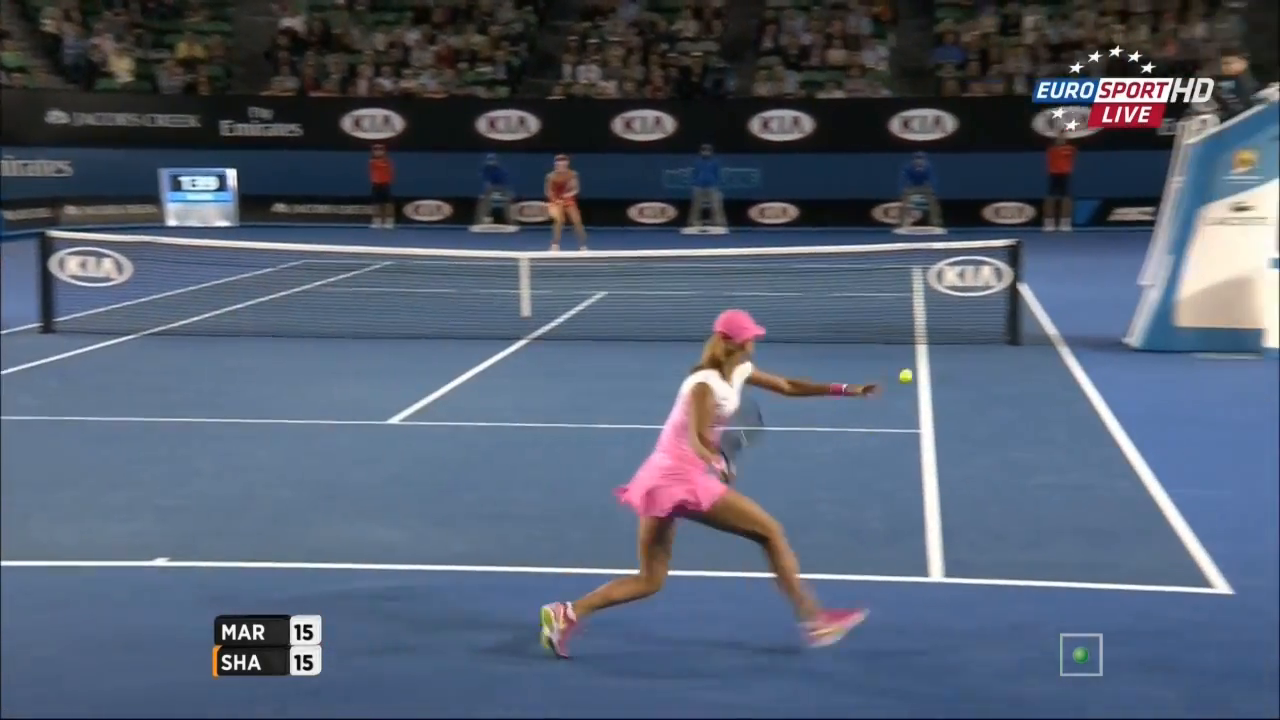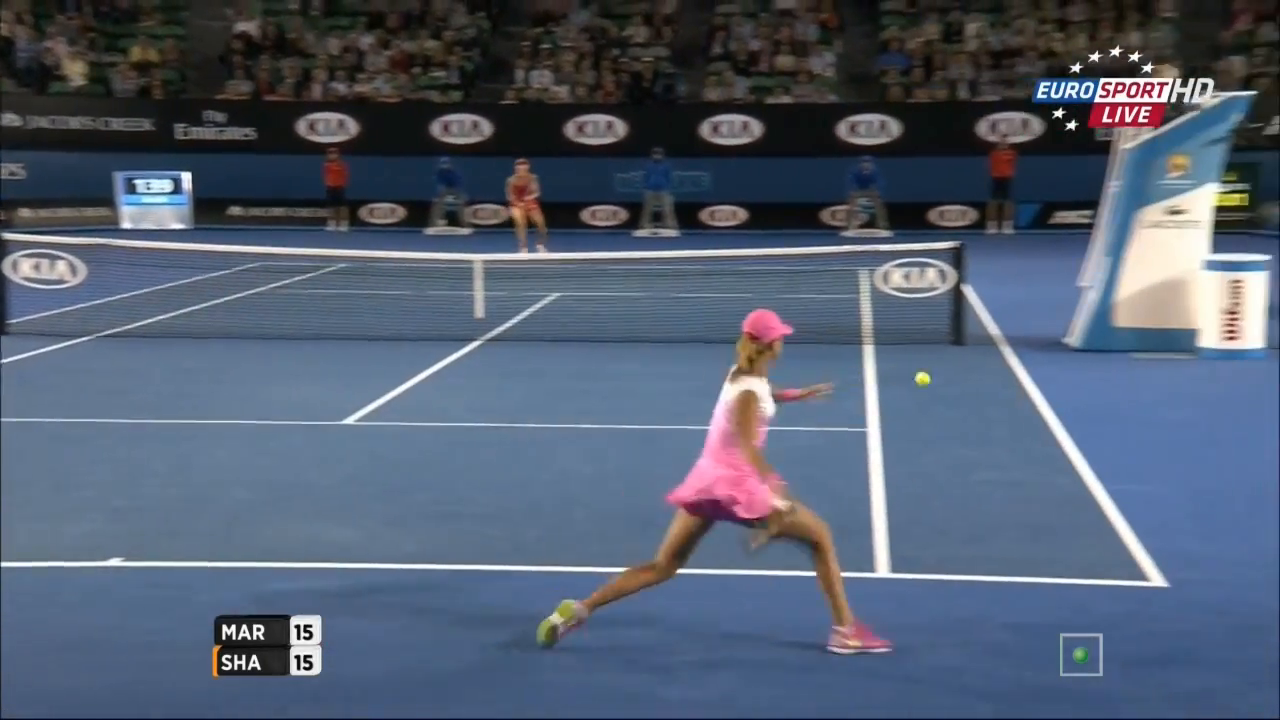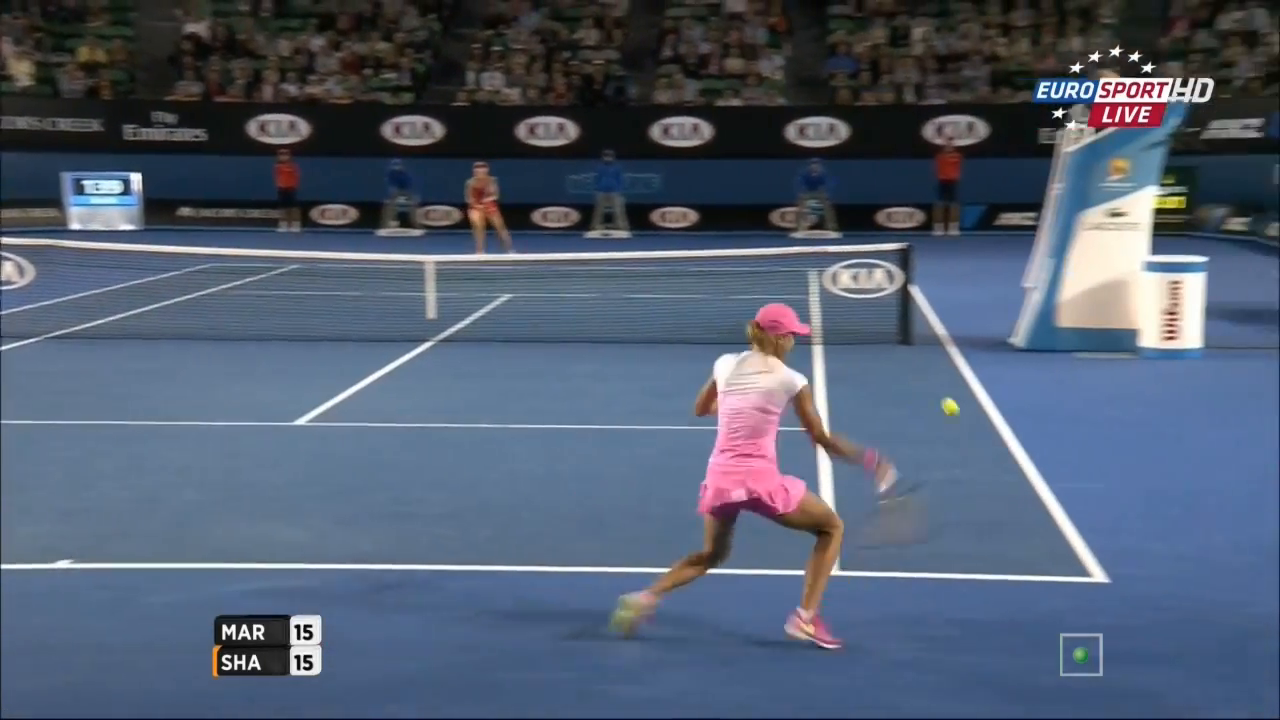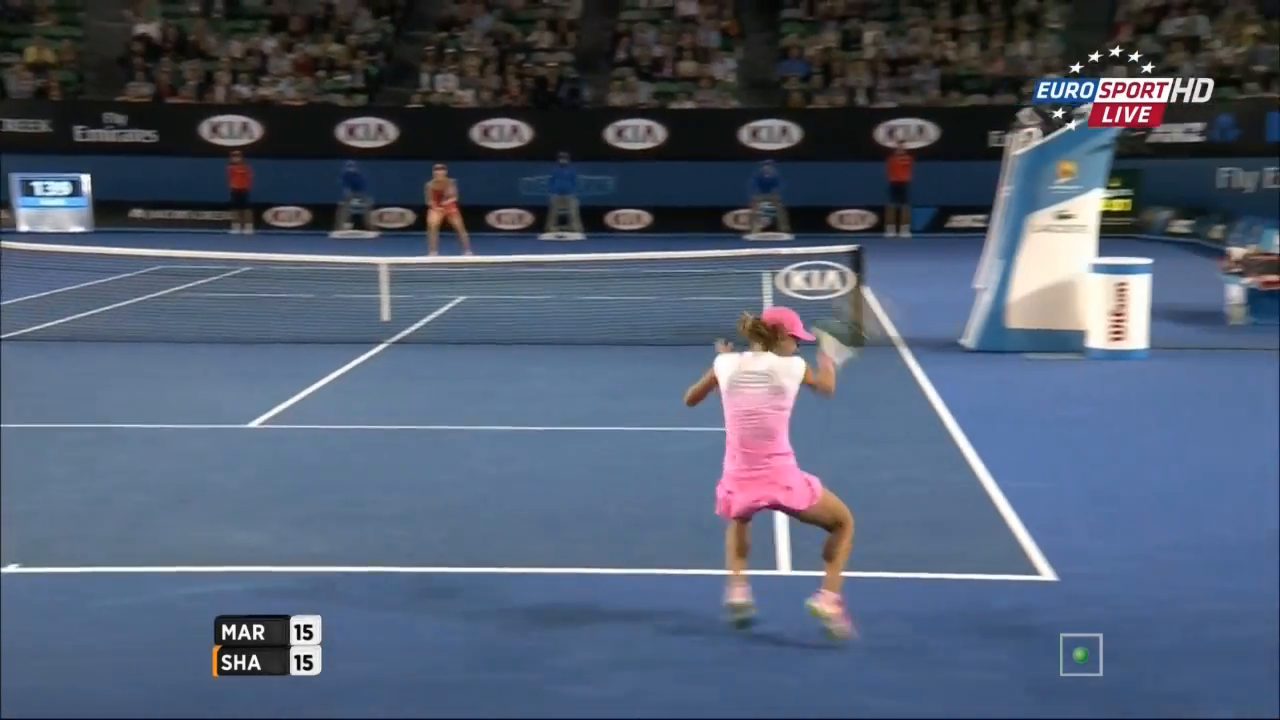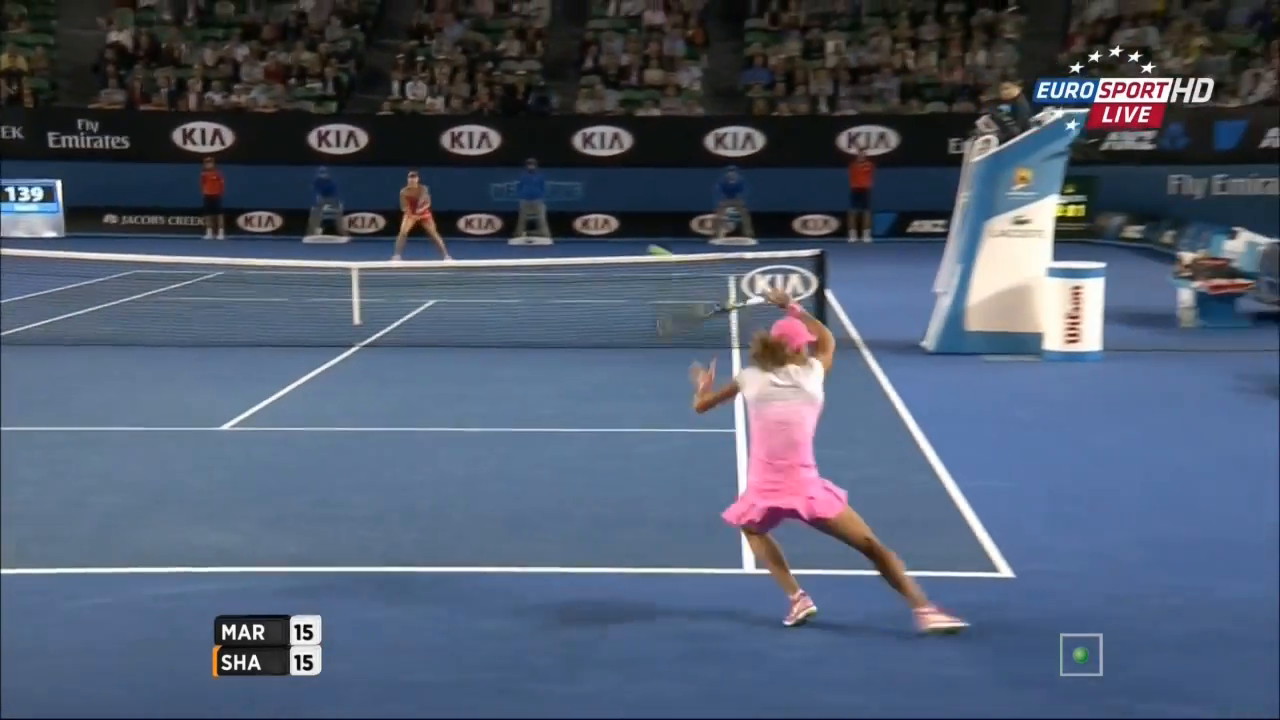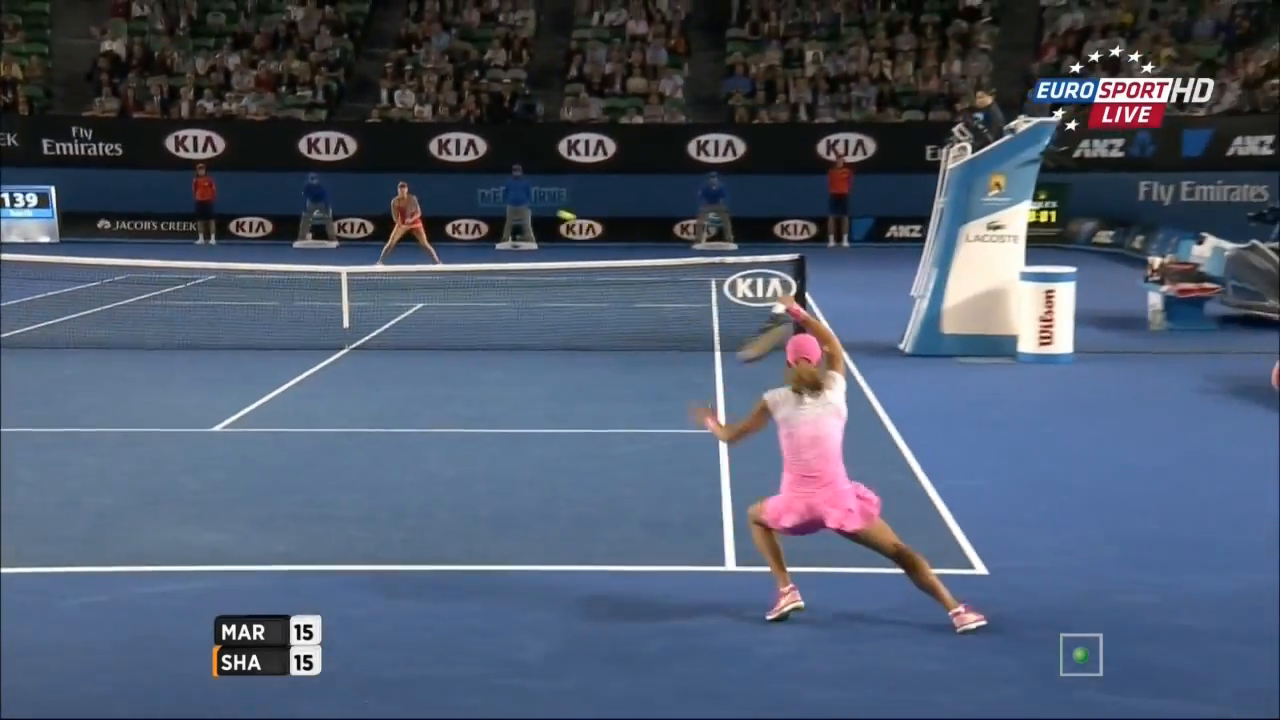
dt=0.1s
person 1, frame 1
left shoulder: (736, 372)
right shoulder: (704, 383)
left elbow: (788, 385)
right elbow: (698, 438)
left wrist: (846, 389)
right wrist: (718, 463)
left hip: (662, 480)
right hip: (674, 479)
left knee: (649, 581)
right knee: (772, 533)
left ankle: (567, 614)
right ankle: (814, 619)
person 1, frame 2
left shoulder: (744, 376)
right shoulder: (749, 389)
right elbow: (748, 449)
left wrist: (794, 394)
right wrist: (778, 493)
left hip: (707, 485)
right hip: (736, 486)
left knee: (661, 567)
right knee: (821, 538)
left ankle: (577, 609)
right ankle: (847, 631)
person 1, frame 3
left shoulder: (725, 364)
right shoulder: (790, 379)
left elbow: (701, 408)
right elbow: (821, 438)
right wrist: (864, 457)
left hip: (721, 478)
right hip: (760, 478)
left knee: (708, 556)
right knee: (831, 527)
left ankle: (646, 597)
right ankle: (806, 618)
person 1, frame 4
left shoulder: (728, 364)
right shoulder: (792, 366)
left elbow: (690, 399)
right elbow: (828, 387)
right wrist: (827, 361)
left hip: (738, 481)
right hip: (781, 479)
left knee: (738, 526)
right knee: (843, 522)
left ankle: (738, 589)
right ankle: (828, 598)
person 1, frame 5
left shoulder: (749, 379)
right shoulder: (812, 374)
left elbow: (700, 405)
right elbow: (826, 339)
left wrist: (703, 383)
right wrist: (794, 309)
left hip: (764, 493)
right hip: (805, 492)
left knee: (751, 526)
right knee: (873, 547)
left ankle: (797, 596)
right ankle: (925, 611)
person 1, frame 6
left shoulder: (776, 400)
right shoulder: (835, 388)
left elbow: (731, 437)
right elbow: (833, 345)
left wrist: (711, 421)
right wrist: (799, 312)
left hip: (799, 506)
right hip: (840, 500)
left knee: (759, 517)
right knee: (901, 551)
left ankle: (786, 591)
right ankle: (957, 611)
